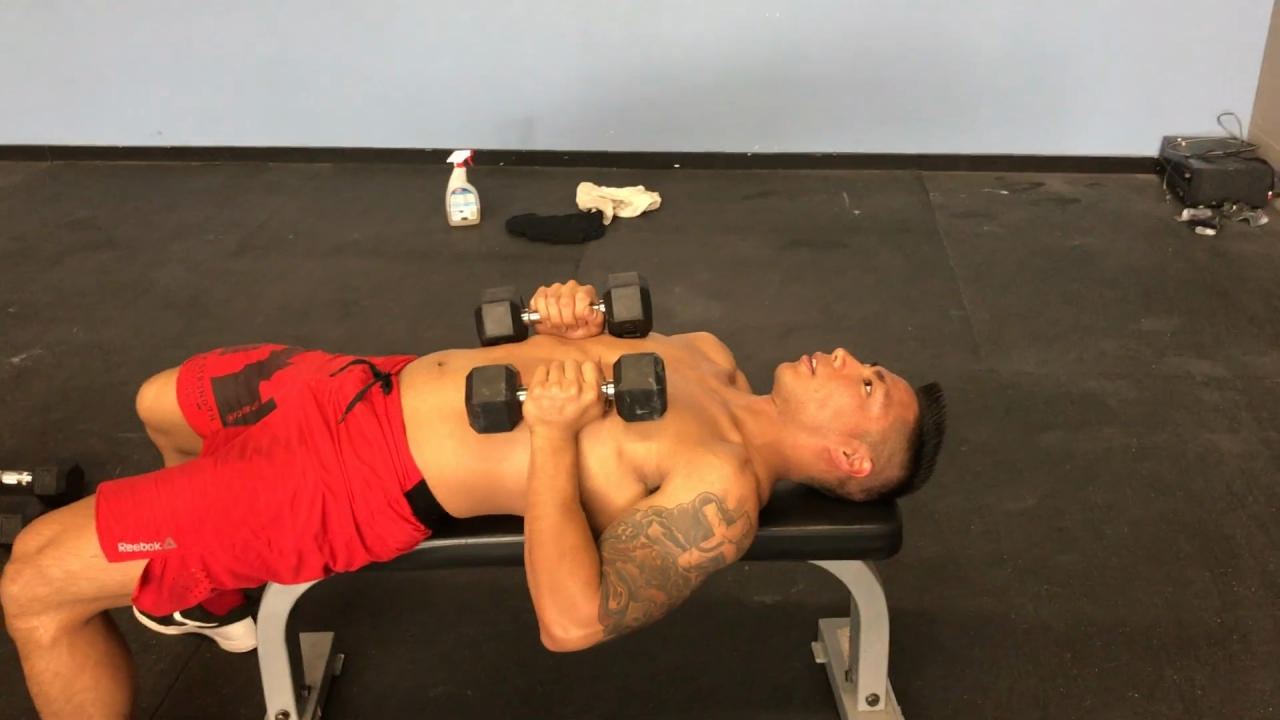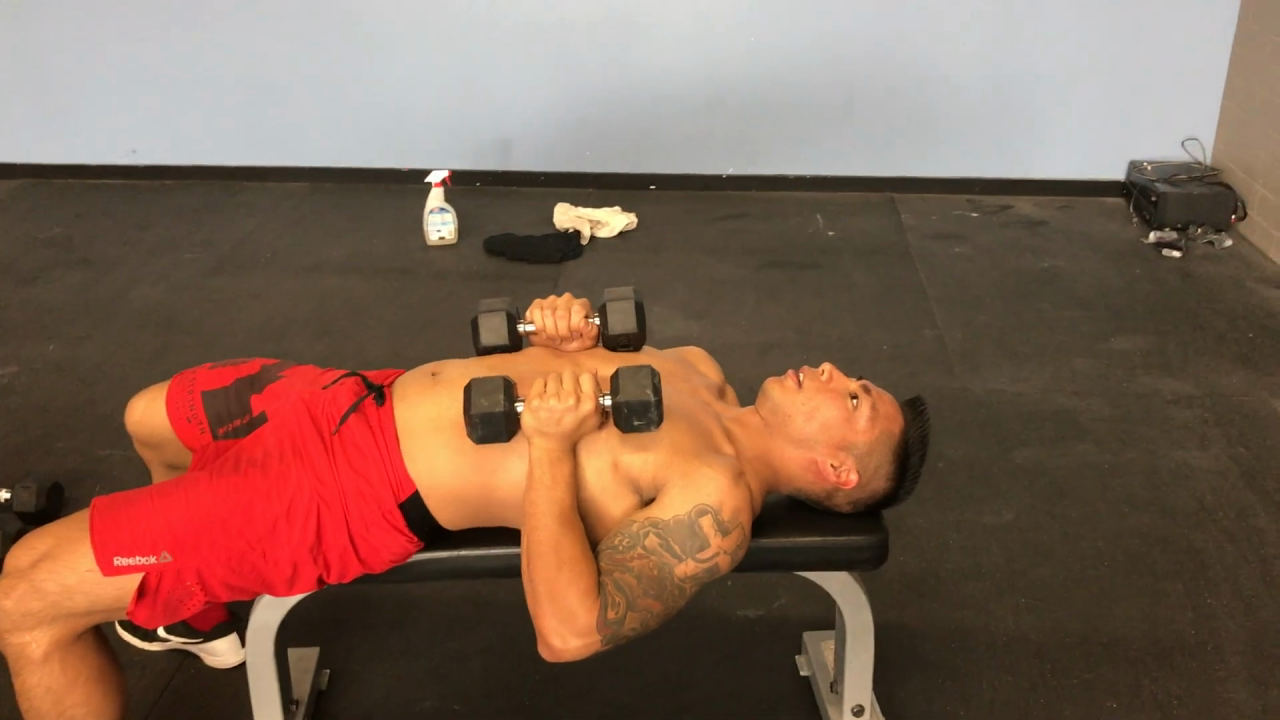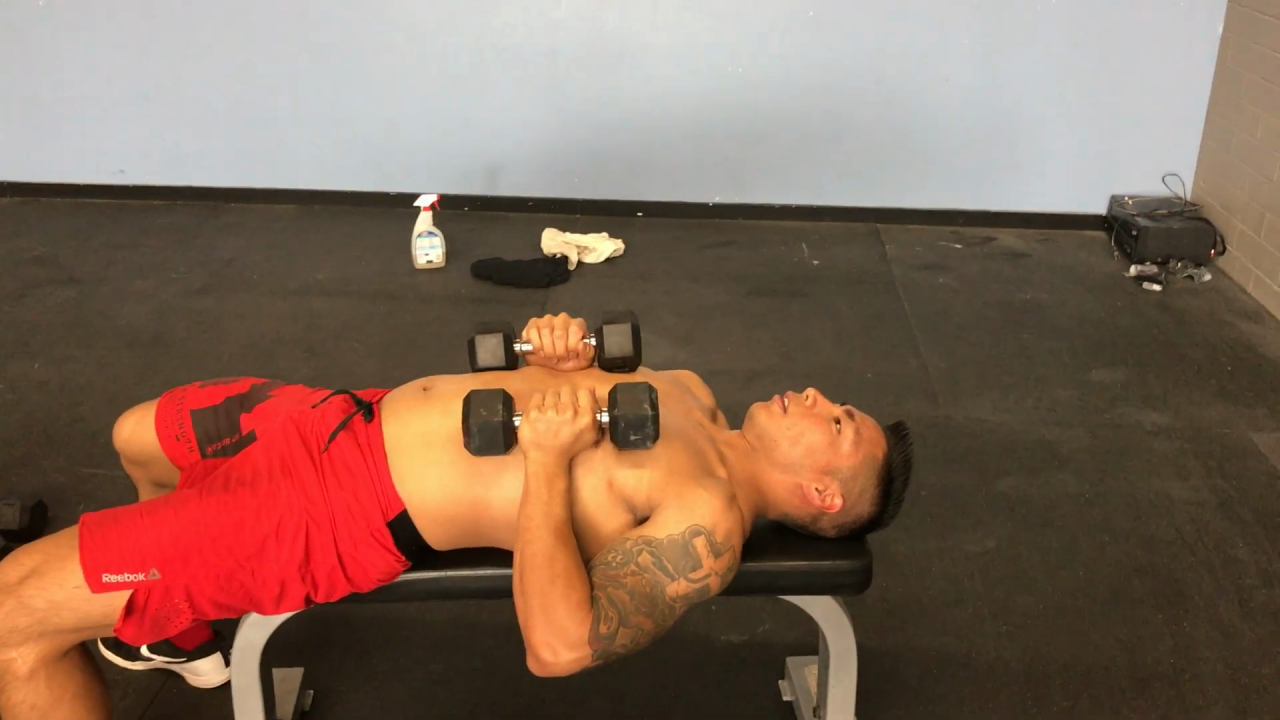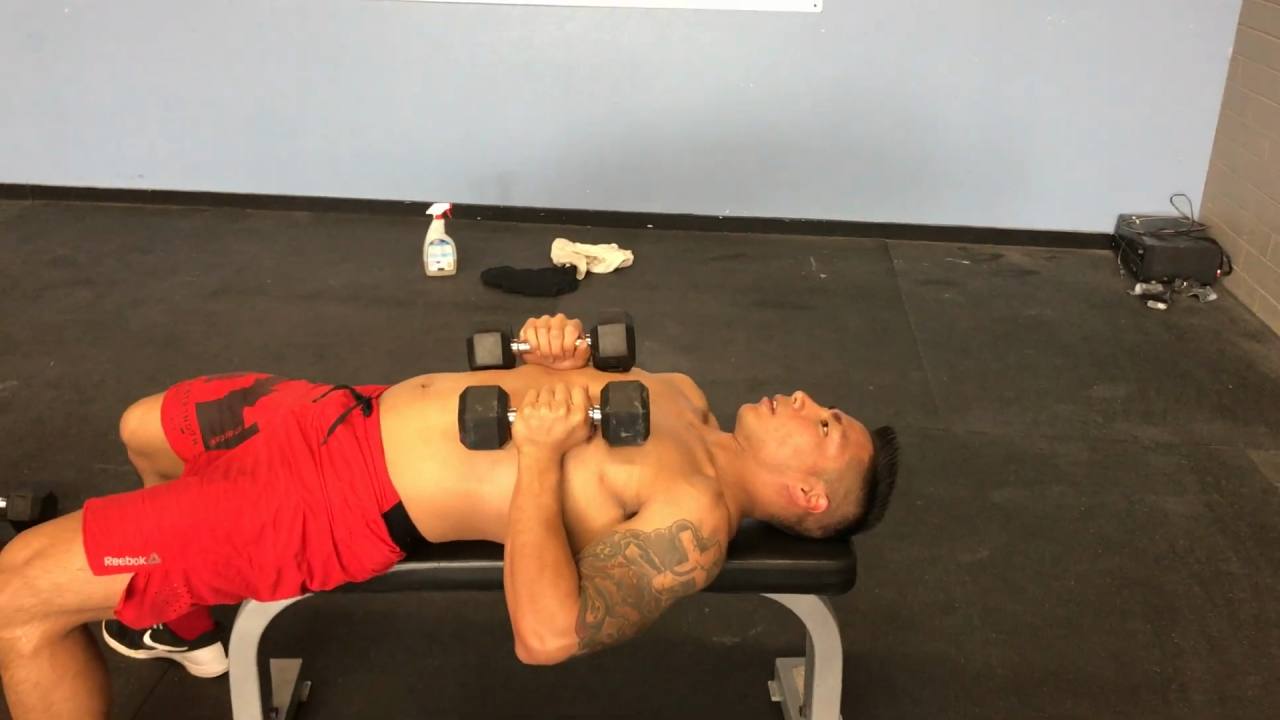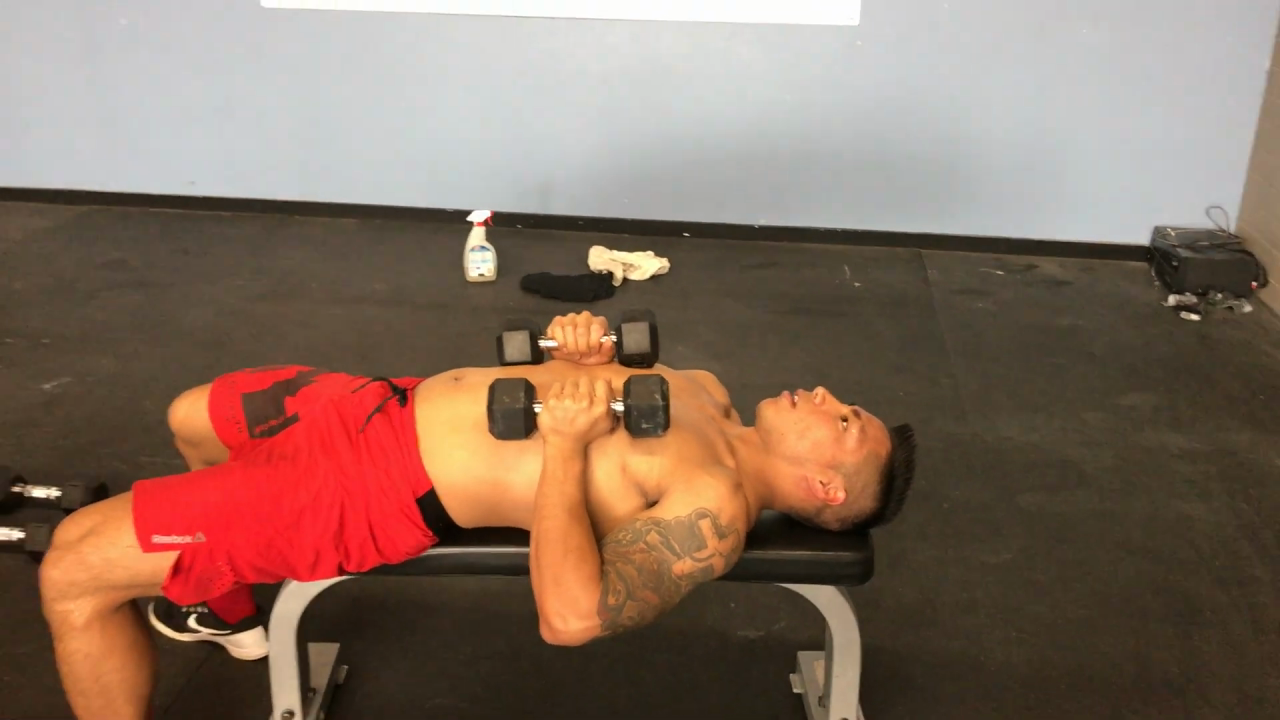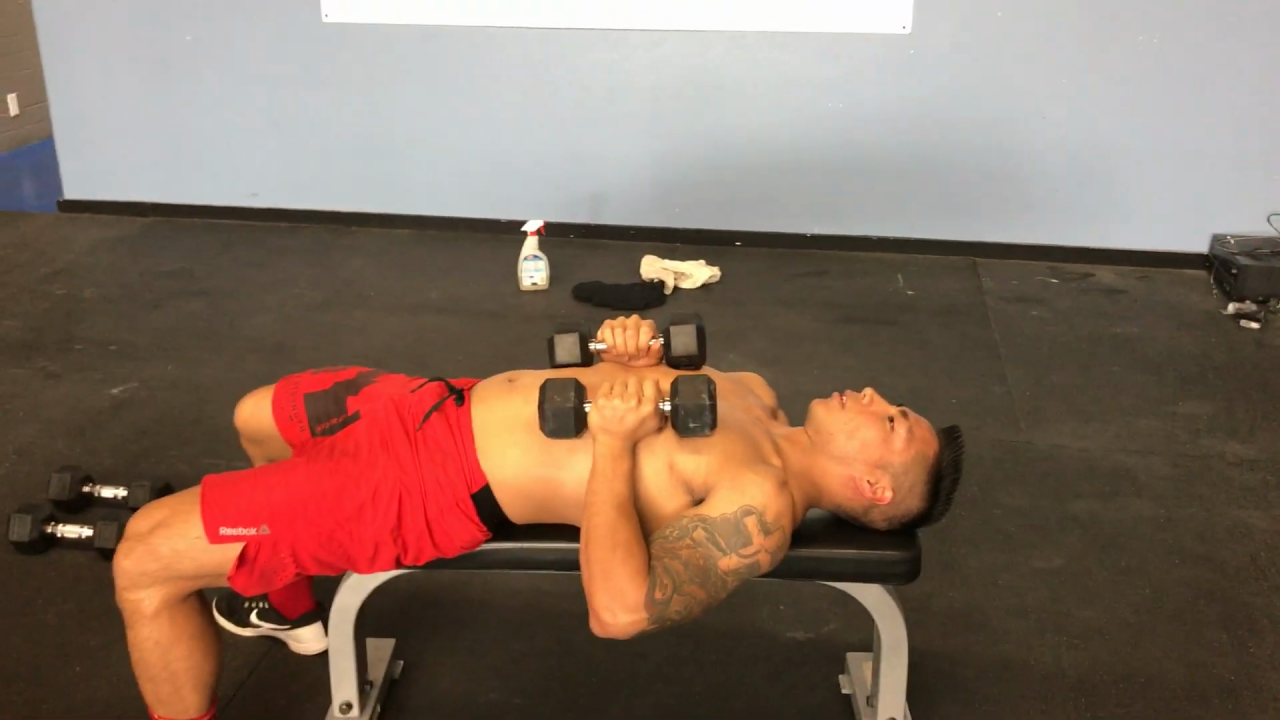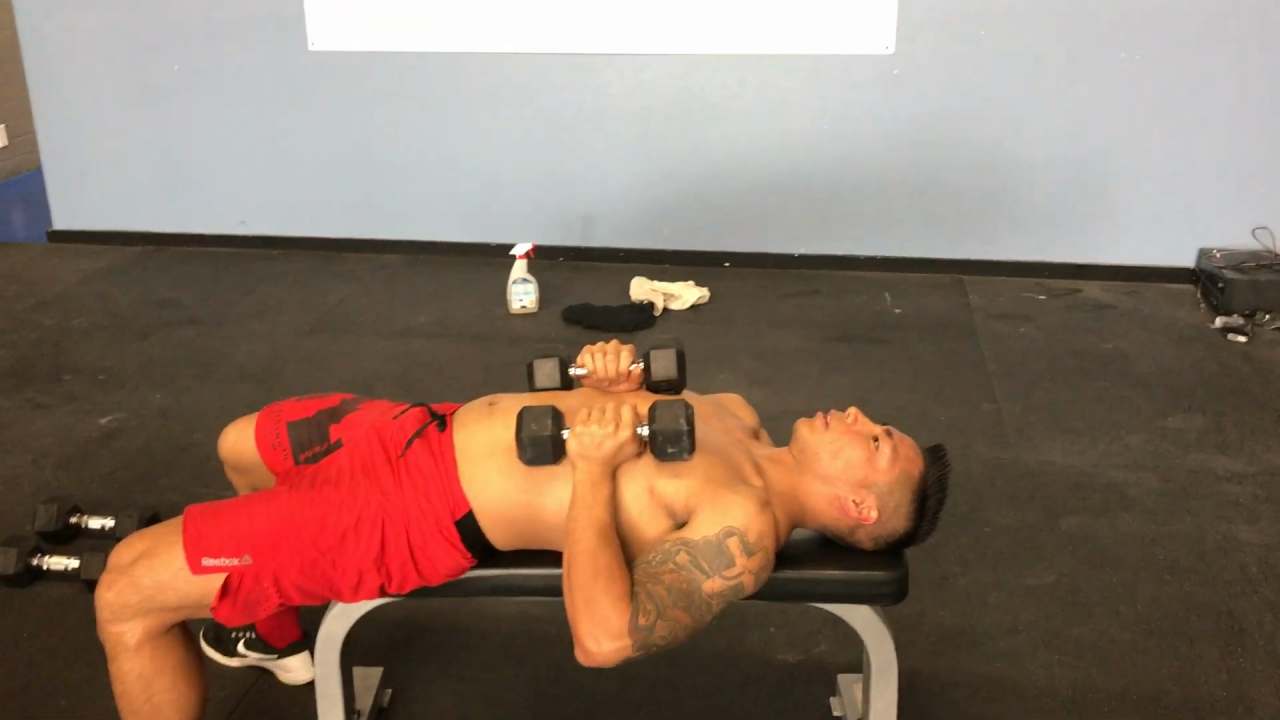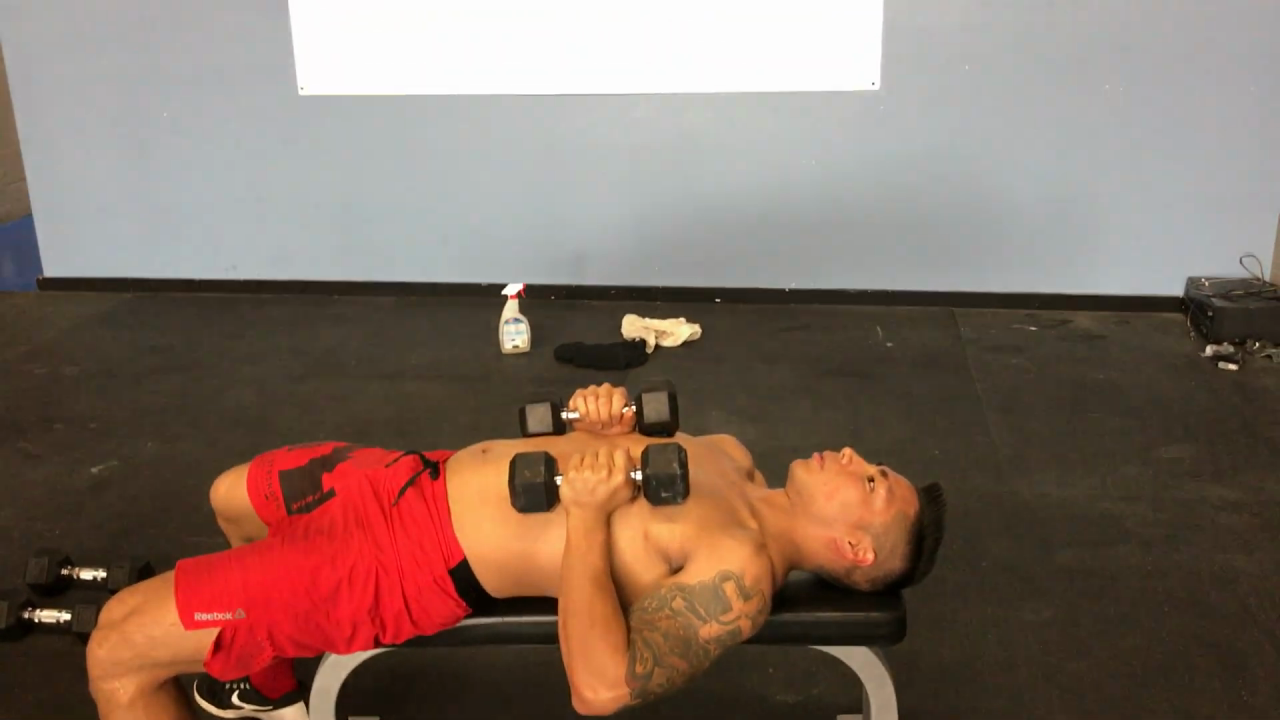
dt=0.5s
person 1, frame 1
left shoulder: (723, 494)
right shoulder: (712, 360)
left elbow: (569, 620)
right elbow: (606, 354)
left wrist: (553, 433)
right wrist: (570, 317)
left hip: (367, 478)
right knee: (163, 405)
right ankle: (212, 594)
person 1, frame 2
left shoulder: (716, 506)
right shoulder: (700, 372)
left elbow: (568, 630)
right elbow: (587, 371)
left wrist: (549, 442)
right wrist: (563, 330)
left hip: (363, 491)
right knee: (152, 420)
right ankle: (194, 614)
person 1, frame 3
left shoulder: (707, 525)
right shoulder: (691, 393)
left elbow: (558, 647)
left wrist: (546, 460)
right wrist: (556, 353)
left hip: (348, 511)
right knee: (141, 439)
right ankle: (180, 632)
person 1, frame 4
left shoulder: (695, 523)
right shoulder: (682, 397)
left elbow: (544, 634)
left wrist: (539, 454)
right wrist: (552, 353)
left hip: (346, 502)
right knee: (146, 429)
right ankle: (181, 622)
person 1, frame 5
left shoulder: (714, 512)
right shoulder: (706, 393)
left elbow: (569, 615)
right elbow: (613, 383)
left wrist: (564, 443)
right wrist: (580, 347)
left hip: (381, 488)
left knee: (75, 567)
right knee: (193, 419)
right ankle: (227, 607)
person 1, frame 6
left shoulder: (761, 509)
right shoulder: (755, 395)
left elbow: (617, 610)
left wrist: (615, 441)
right wrist: (631, 350)
left hip: (440, 484)
left knee: (145, 559)
right knee: (257, 418)
right ankle: (287, 606)
person 1, frame 7
left shoulder: (744, 532)
right shoulder: (737, 417)
left elbow: (603, 637)
left wrist: (593, 467)
right wrist: (608, 381)
left hip: (420, 511)
left knee: (127, 591)
right knee: (241, 447)
right ankle: (275, 632)
person 1, frame 8
left shoulder: (740, 574)
right shoulder: (732, 458)
left wrist: (588, 513)
right wrist: (601, 424)
left hip: (417, 560)
left knee: (118, 644)
right knee: (233, 496)
